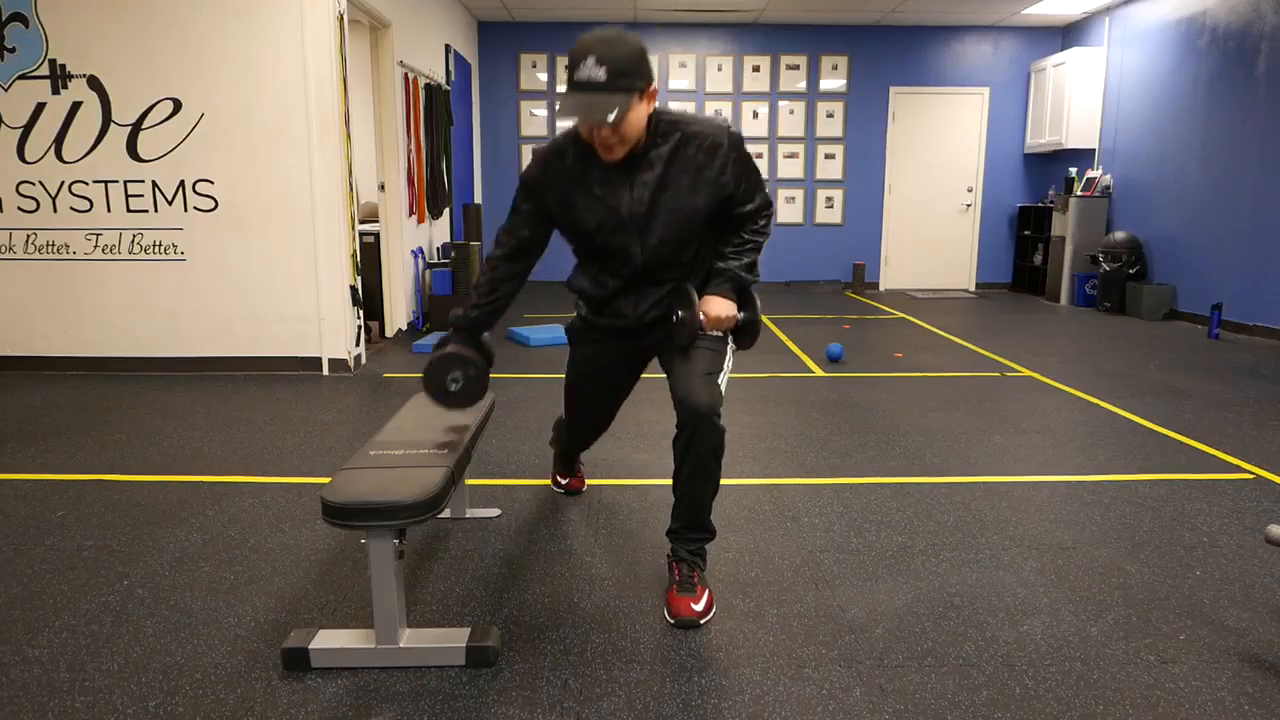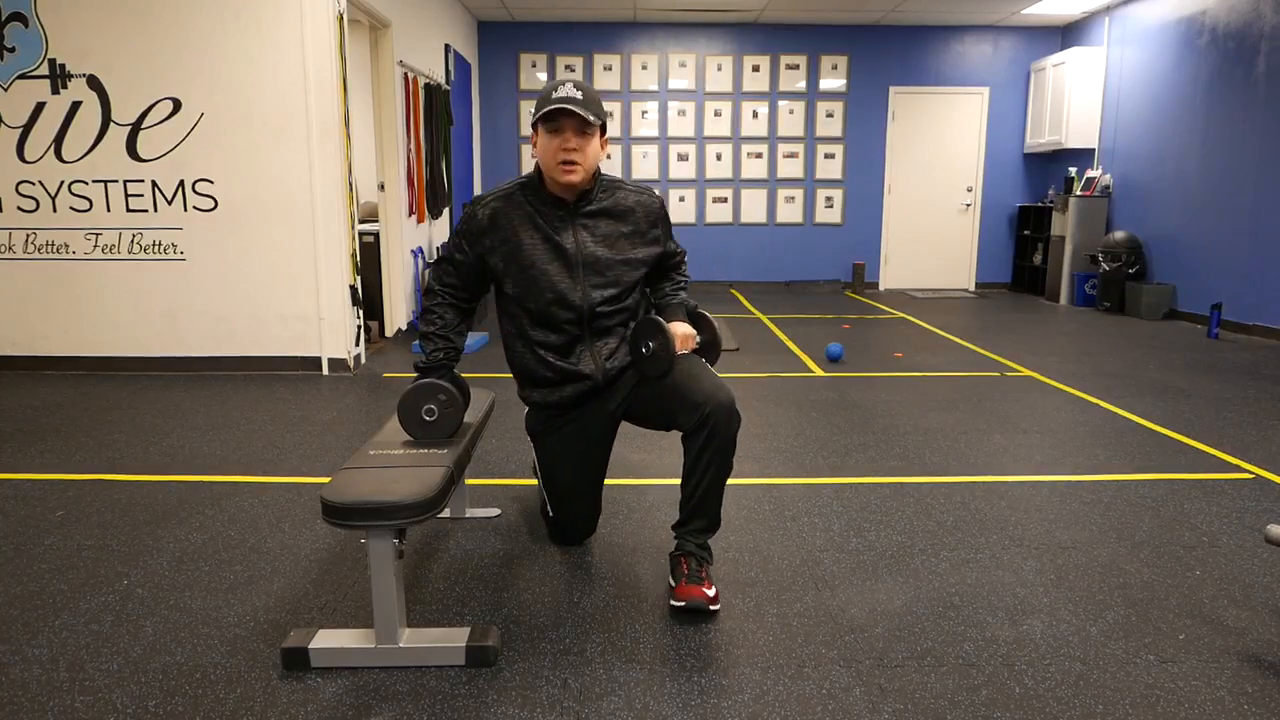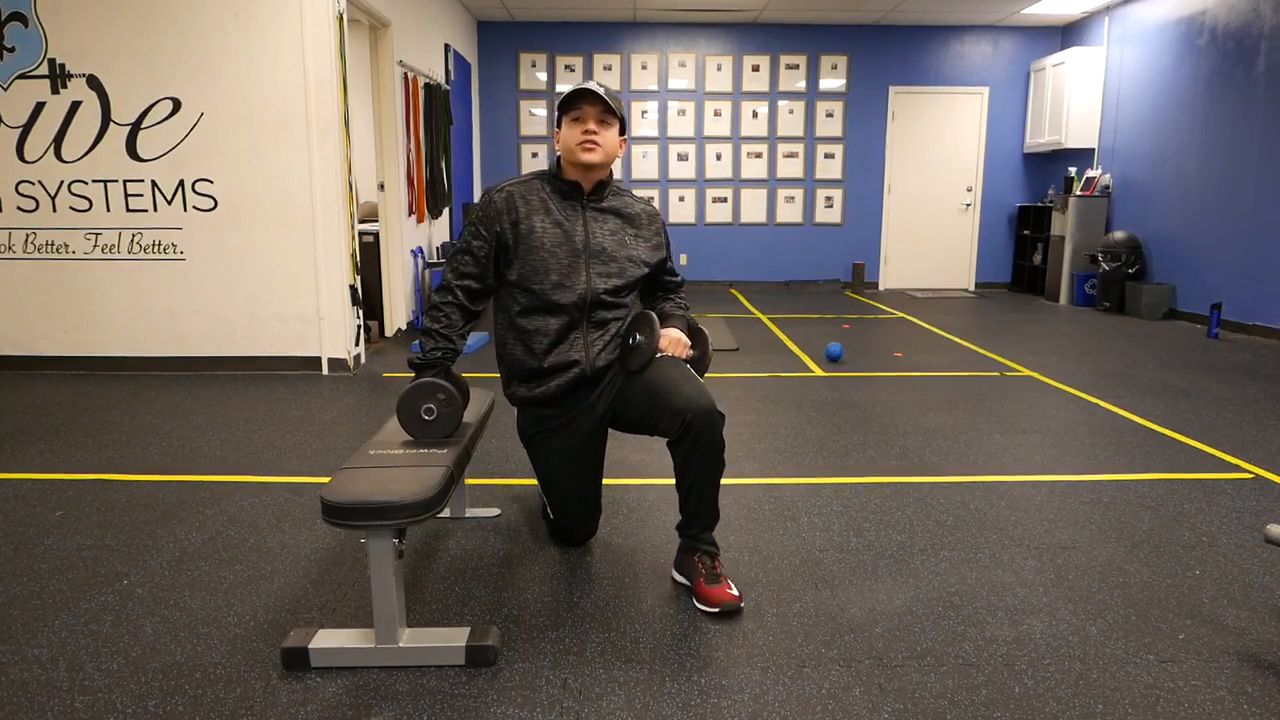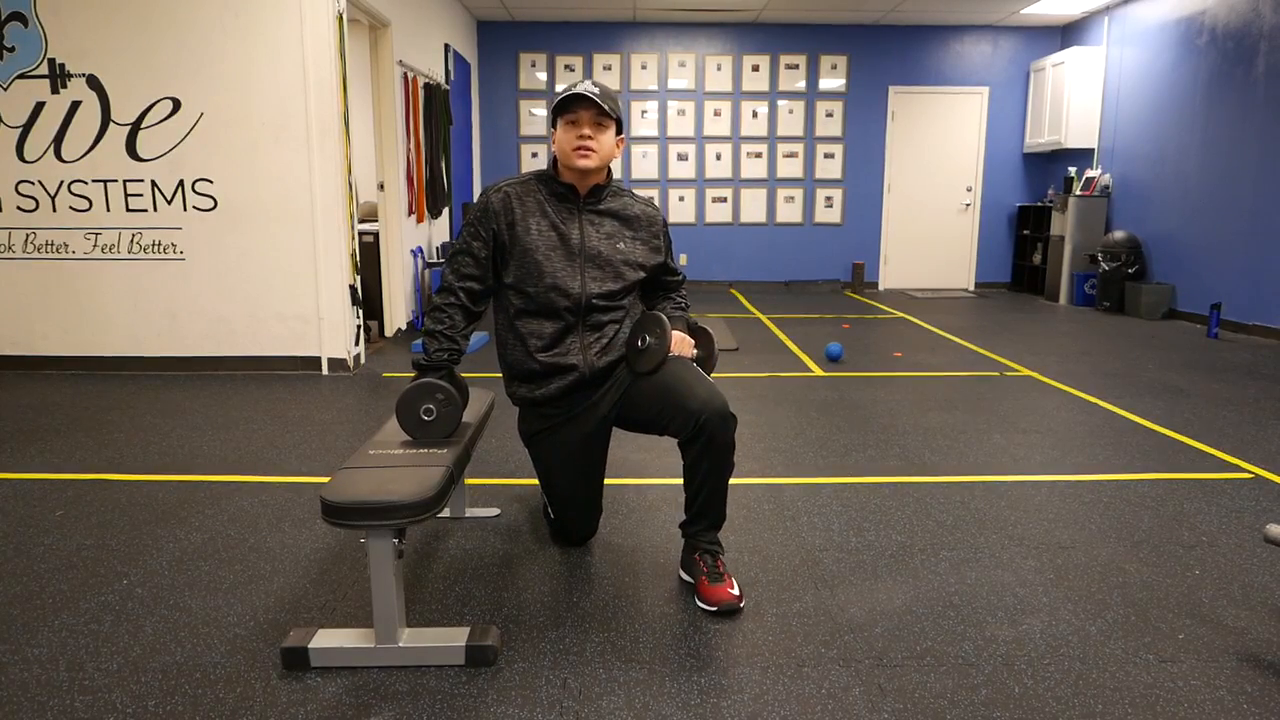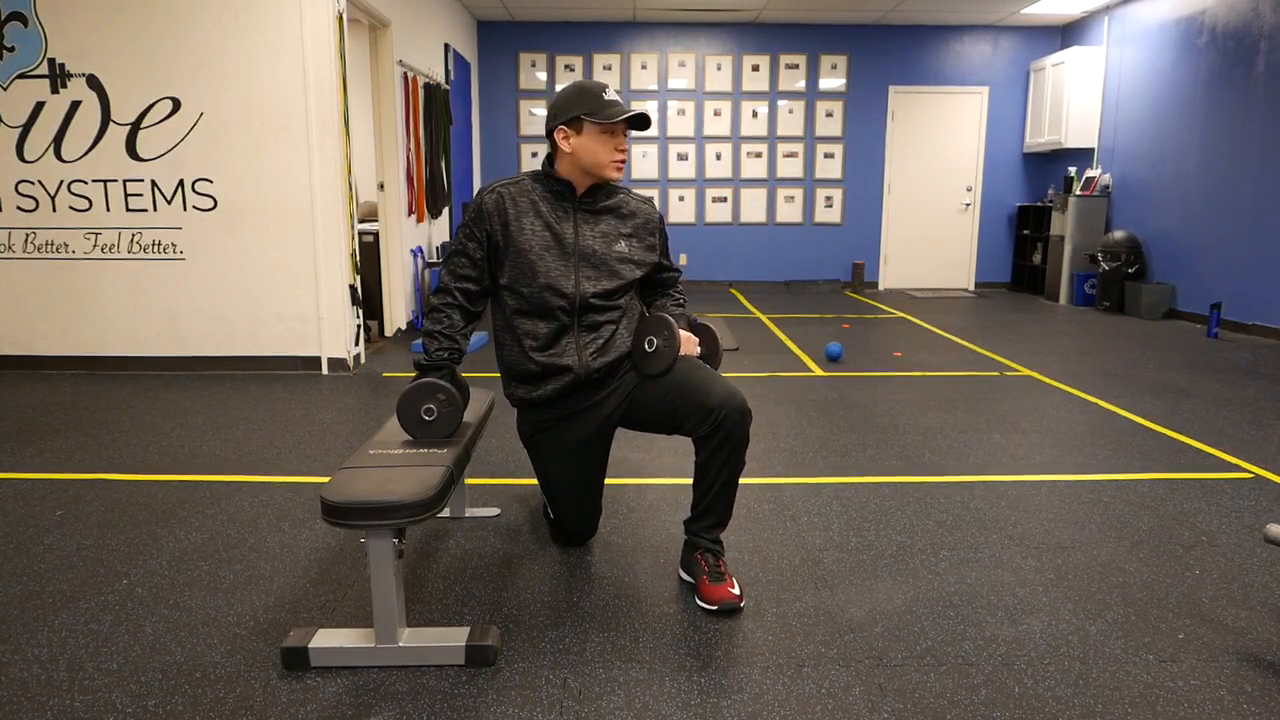
dt=0.7s
person 1, frame 1
left shoulder: (709, 145)
right shoulder: (554, 166)
left elbow: (752, 214)
right elbow: (513, 251)
left wrist: (724, 286)
right wrist: (469, 330)
left hip: (690, 307)
right hip: (605, 317)
left knee: (700, 411)
right knee: (582, 426)
left ankle: (688, 558)
right ankle: (561, 454)
person 1, frame 2
left shoulder: (640, 207)
right shoulder: (493, 216)
left elbow: (669, 267)
right elbow: (448, 293)
left wrist: (677, 316)
right wrist: (436, 374)
left hip: (636, 359)
right hip: (558, 390)
left knee: (716, 407)
right knee: (570, 529)
left ankle: (691, 553)
right ankle: (549, 457)
person 1, frame 3
left shoulder: (642, 217)
right shoulder: (506, 205)
left elbow: (666, 287)
right elbow: (459, 290)
left wrist: (674, 325)
right wrist: (432, 371)
left hip: (625, 364)
right hip: (546, 390)
left knee: (698, 412)
right knee: (572, 530)
left ankle: (697, 551)
right ankle: (562, 476)
person 1, frame 4
left shoulder: (643, 217)
right shoulder: (504, 205)
left elbow: (666, 286)
right elbow: (459, 292)
left wrist: (675, 327)
right wrist: (435, 373)
left hip: (628, 366)
right hip: (549, 392)
left knee: (711, 414)
right knee: (573, 530)
left ankle: (701, 550)
right ankle: (564, 476)
person 1, frame 5
left shoulder: (640, 215)
right shoulder: (500, 206)
left elbow: (663, 285)
right elbow: (457, 294)
left wrist: (676, 326)
right wrist: (435, 374)
left hip: (629, 368)
right hip: (548, 397)
left knee: (726, 409)
right knee: (572, 530)
left ankle: (702, 549)
right ankle: (563, 479)
